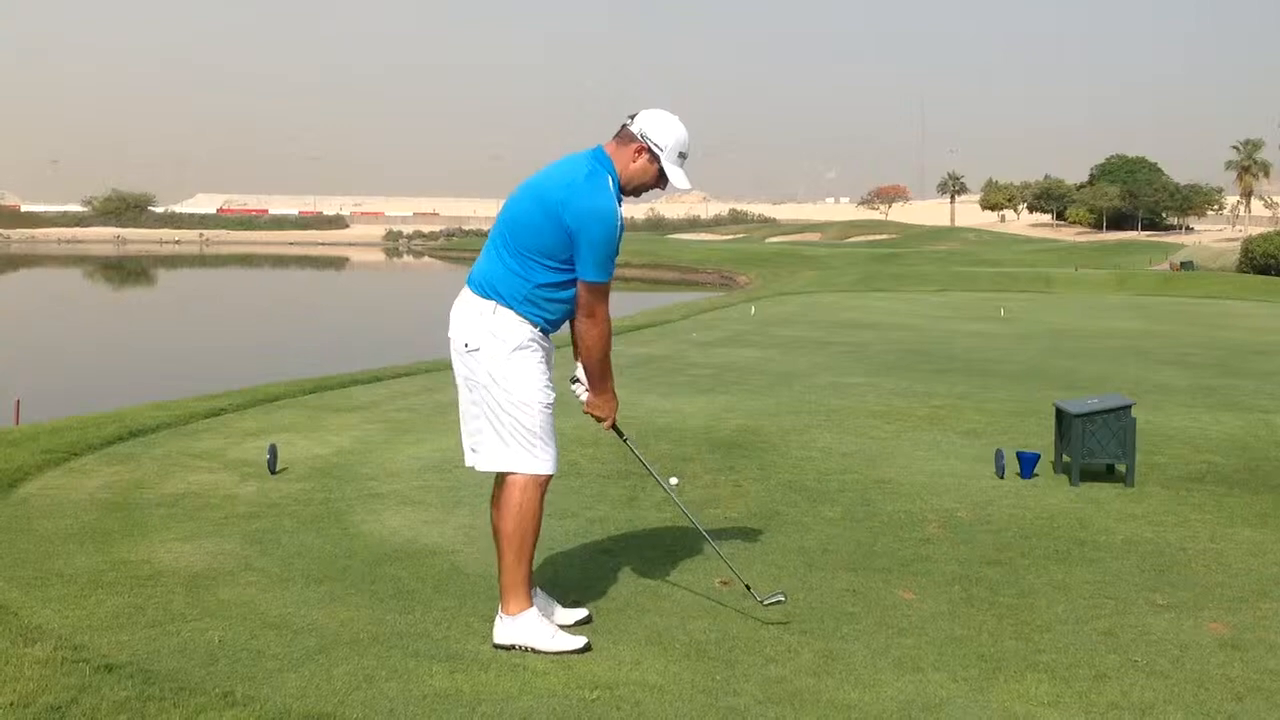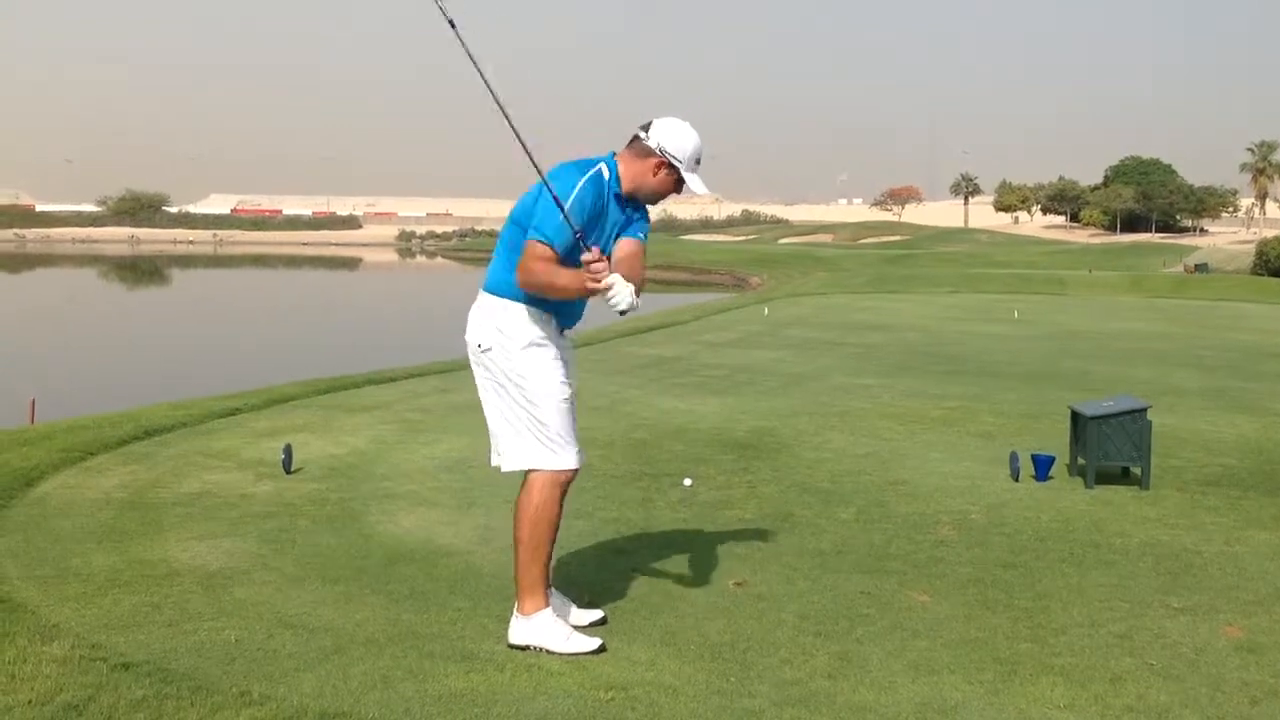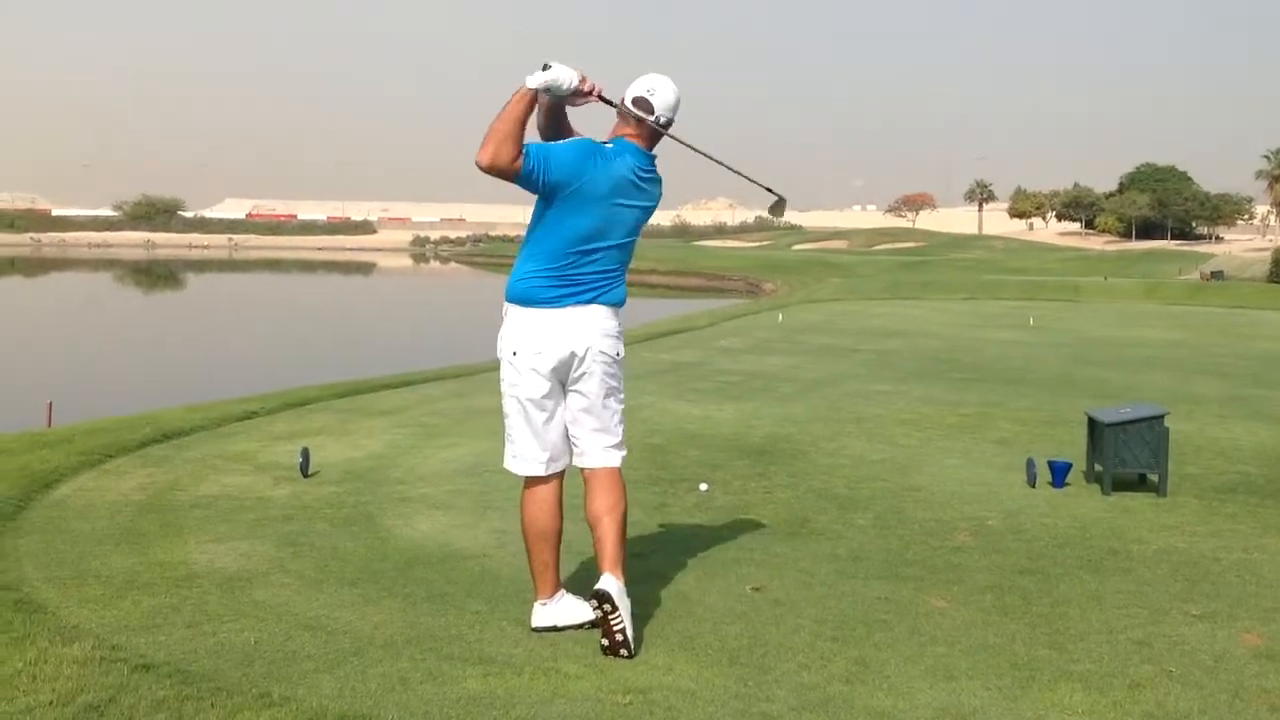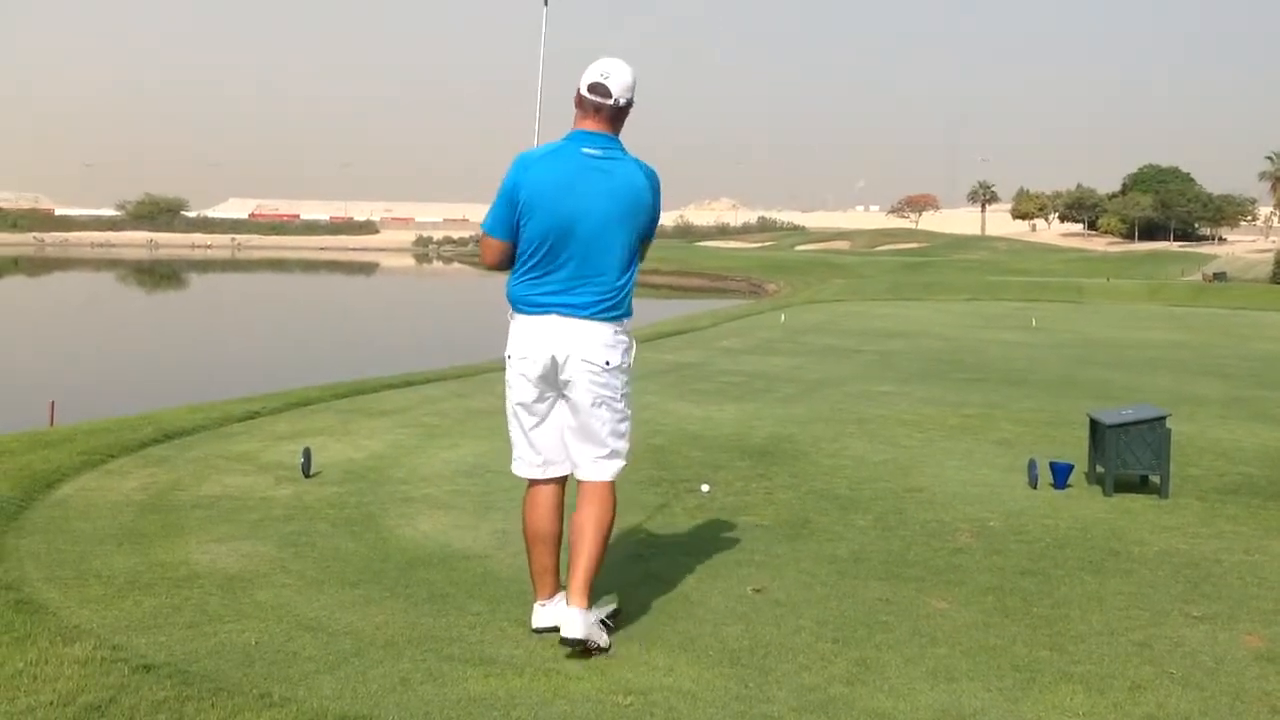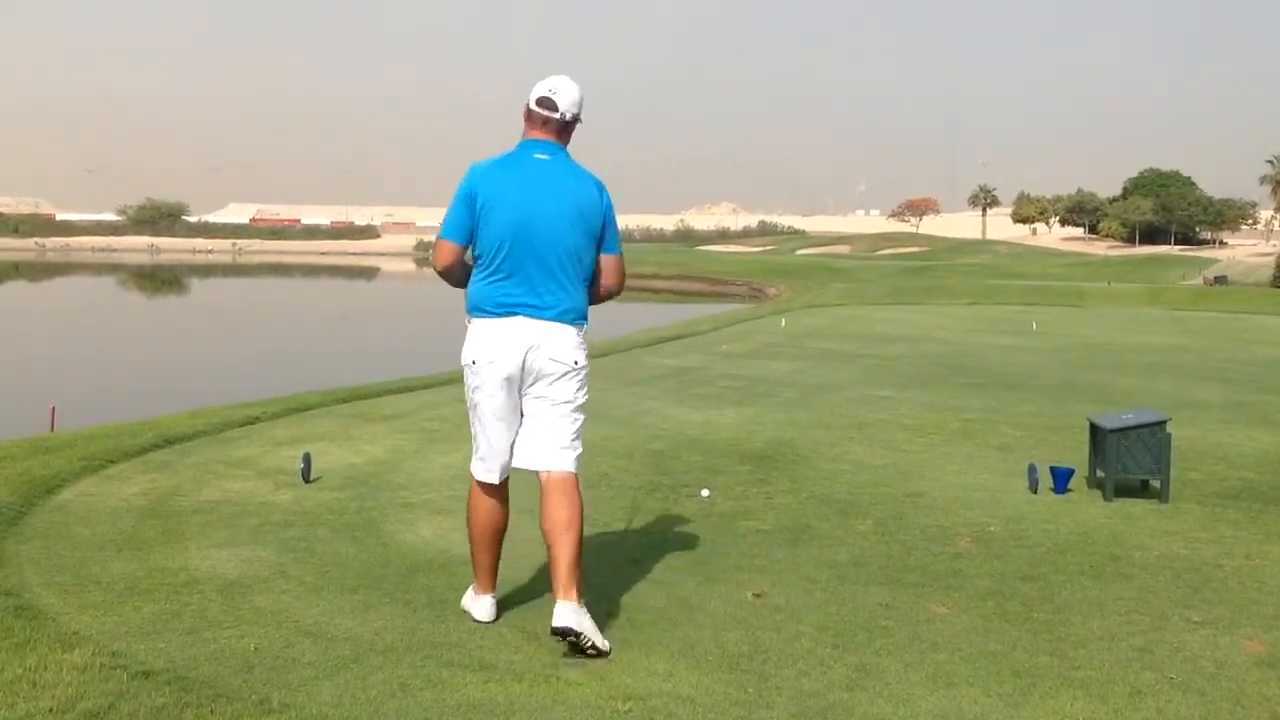
dt=1s
person 1, frame 1
left shoulder: (583, 175)
right shoulder: (596, 203)
left elbow: (583, 304)
right elbow: (591, 313)
left wrist: (588, 371)
right wrist: (603, 390)
left hip: (500, 328)
right hip: (501, 333)
left knee: (517, 468)
right knee: (528, 470)
left ankle: (521, 595)
right ankle: (515, 616)
person 1, frame 2
left shoulder: (631, 212)
right shoulder: (579, 183)
left elbow: (630, 267)
right elbow: (530, 273)
left wrist: (616, 282)
right wrist: (590, 278)
left hip: (535, 334)
right hip: (515, 330)
left knee: (543, 469)
right knee: (550, 467)
left ankle: (537, 595)
right ankle: (531, 616)
person 1, frame 3
left shoulder: (586, 162)
right shoulder: (649, 184)
left elbow: (492, 158)
left wrist: (539, 88)
right wrist: (555, 100)
left hip: (533, 329)
right hip: (596, 330)
left knee: (541, 471)
right knee: (602, 462)
left ankle: (548, 600)
right ankle: (610, 582)
person 1, frame 4
left shoulder: (529, 169)
right shoulder: (642, 180)
left elbow: (491, 256)
left hip: (531, 334)
right hip: (597, 339)
left knee: (542, 475)
right knee: (596, 476)
left ankle: (548, 601)
right ankle: (577, 607)
person 1, frame 5
left shoulder: (483, 176)
right shoulder: (591, 189)
left elbow: (444, 262)
right elbow: (612, 282)
left hip: (492, 338)
right hip: (560, 341)
left knee: (491, 472)
right knee: (558, 469)
left ankle: (483, 592)
right ankle: (568, 602)
